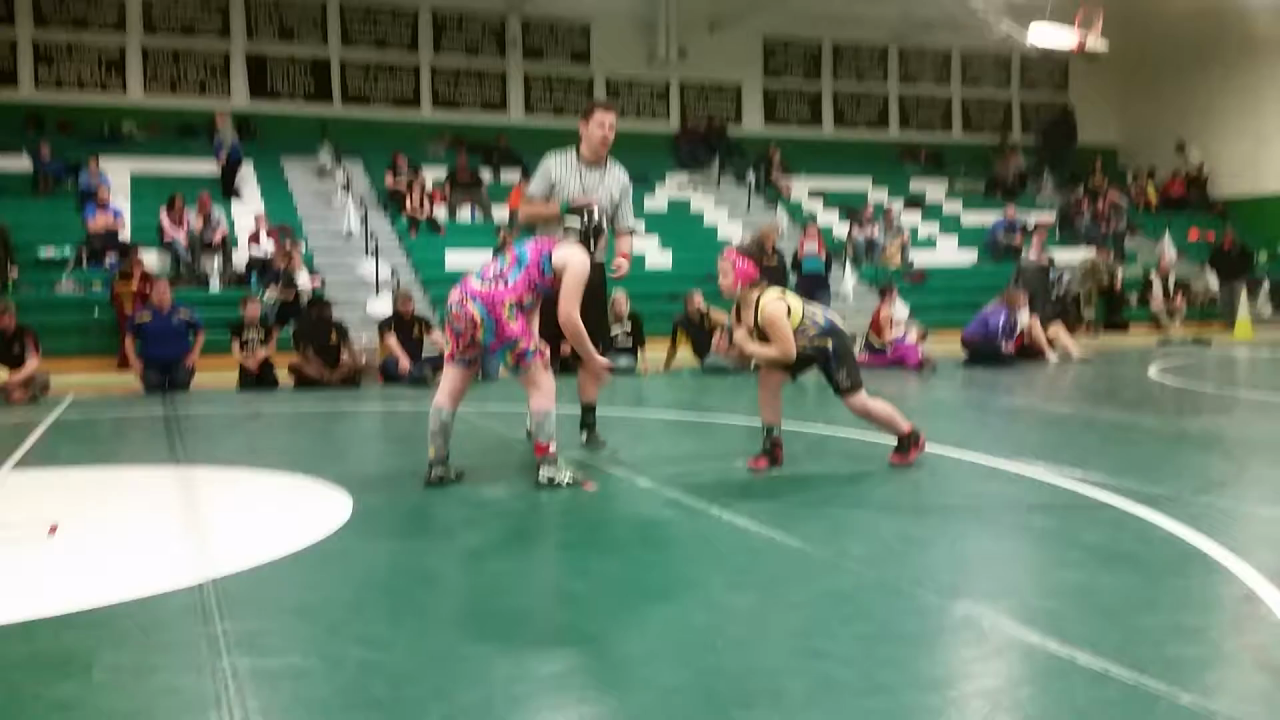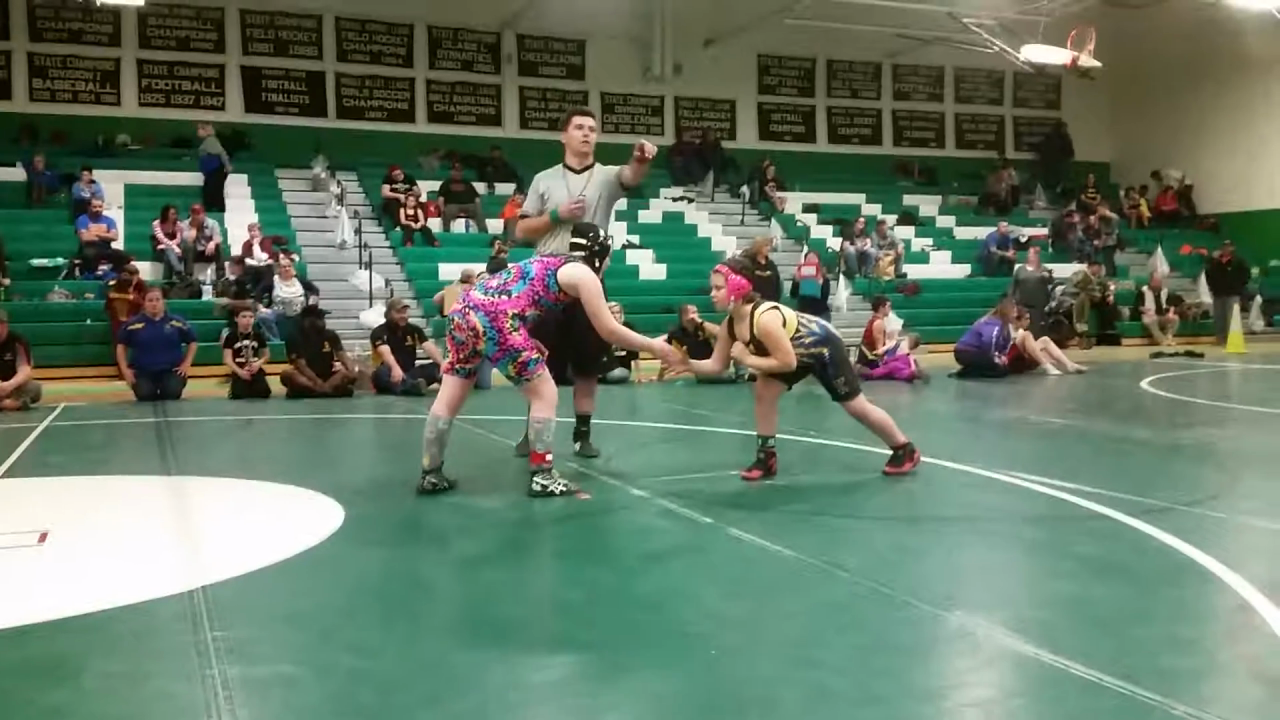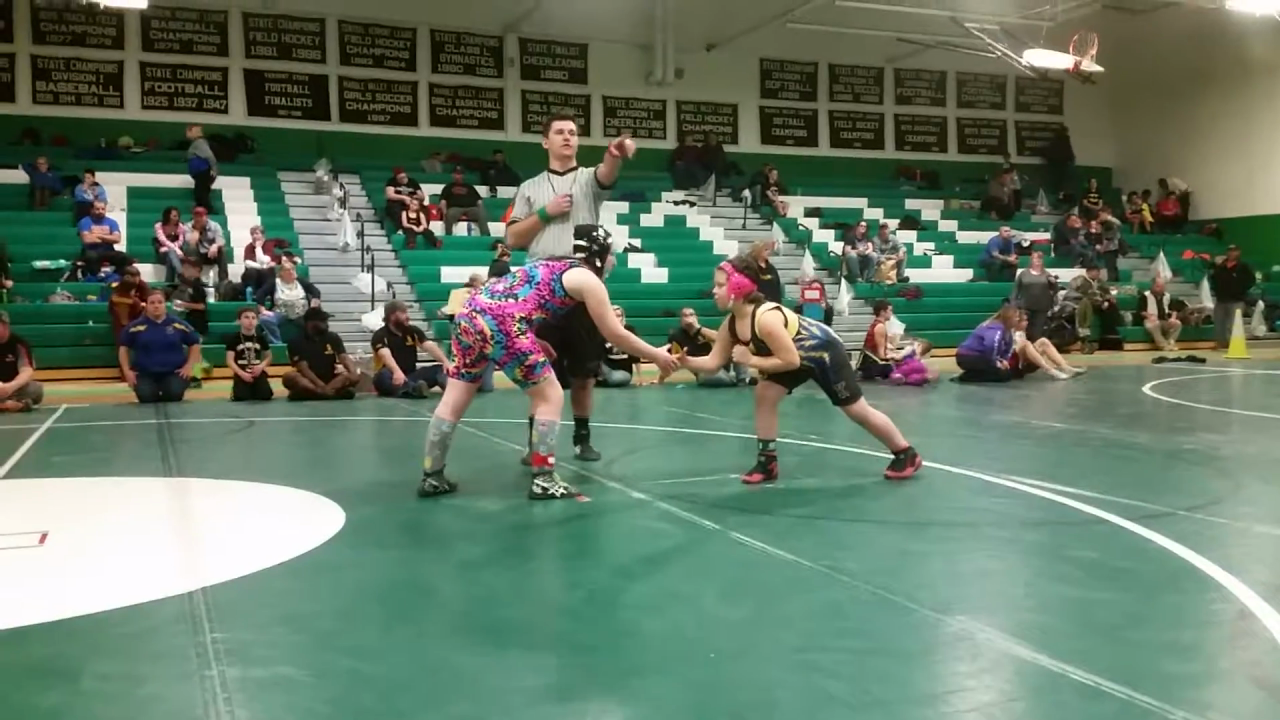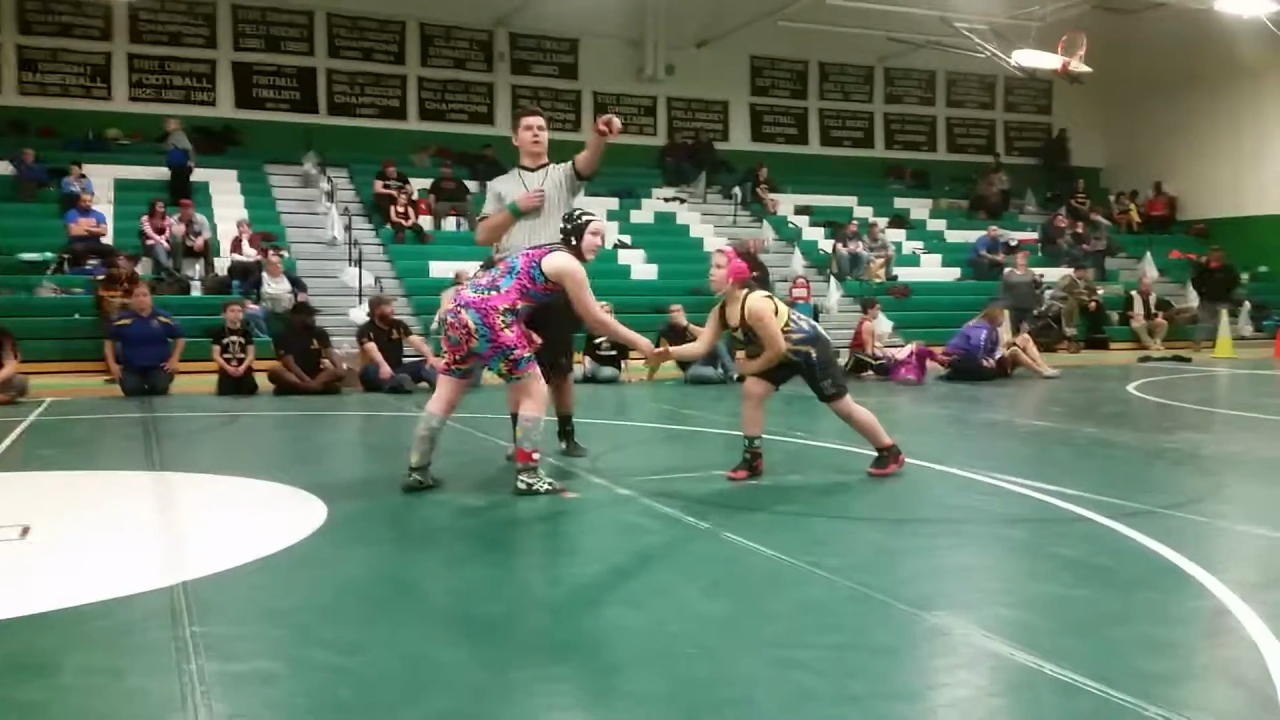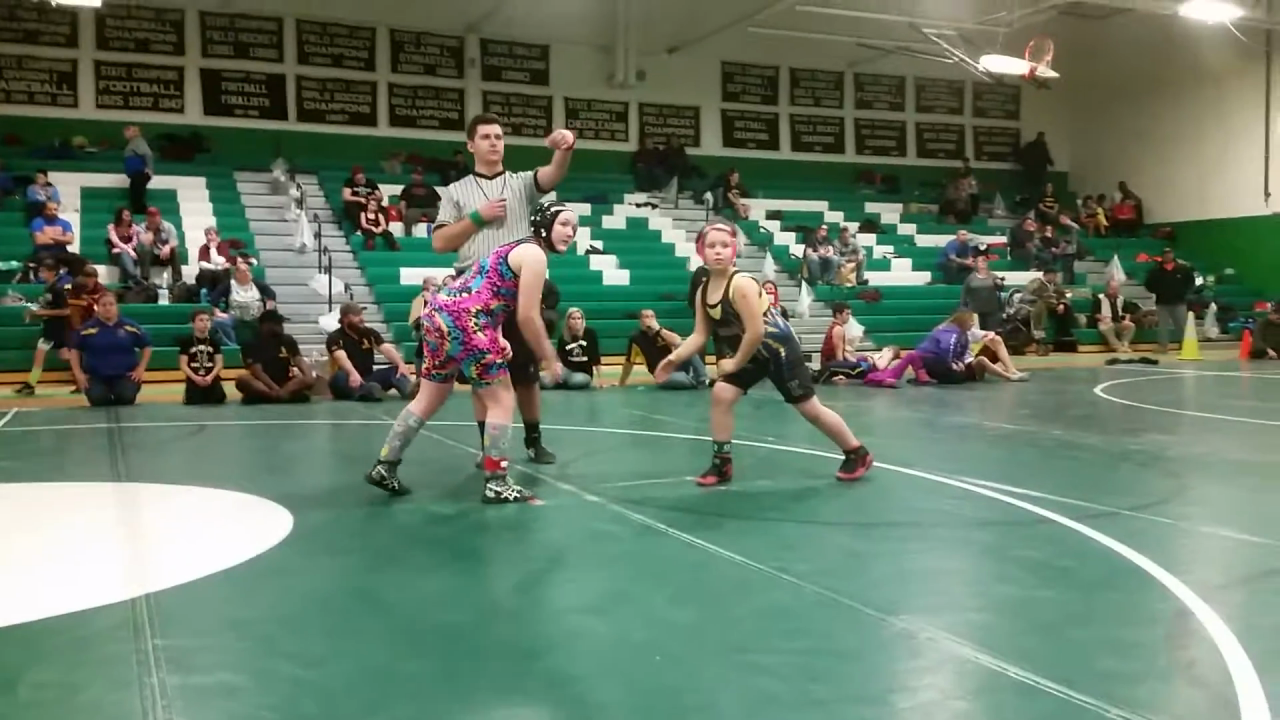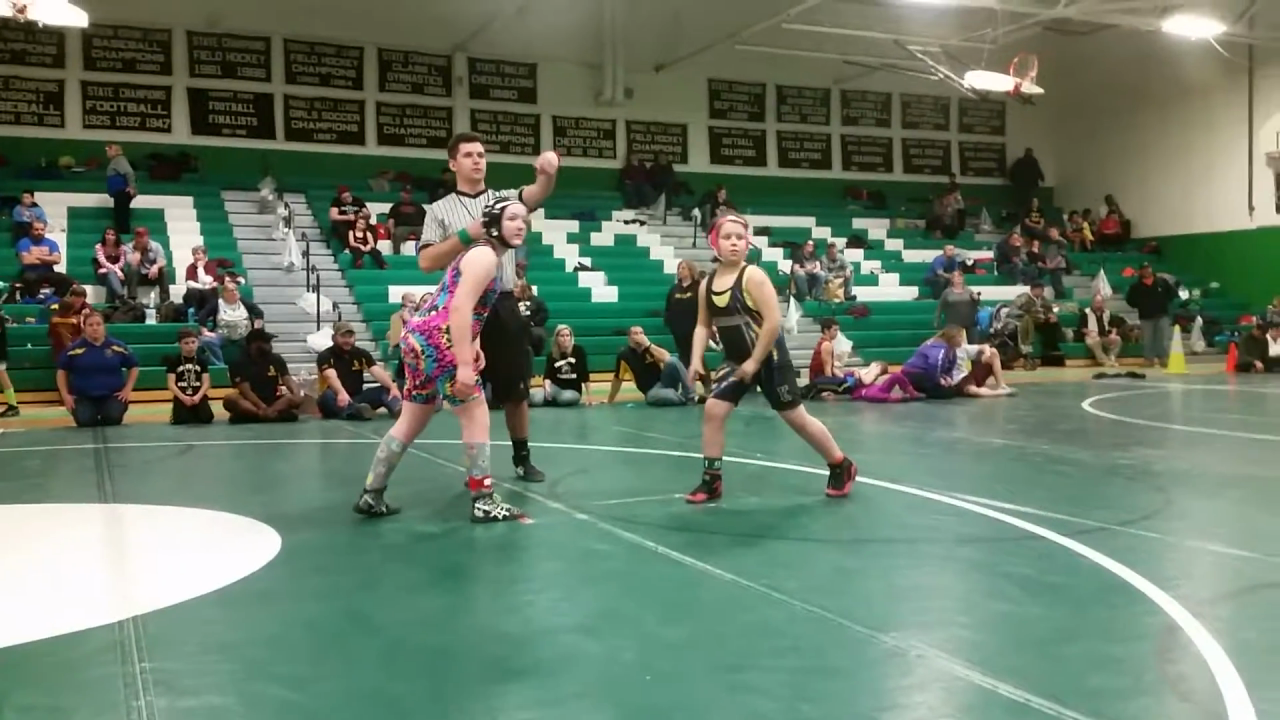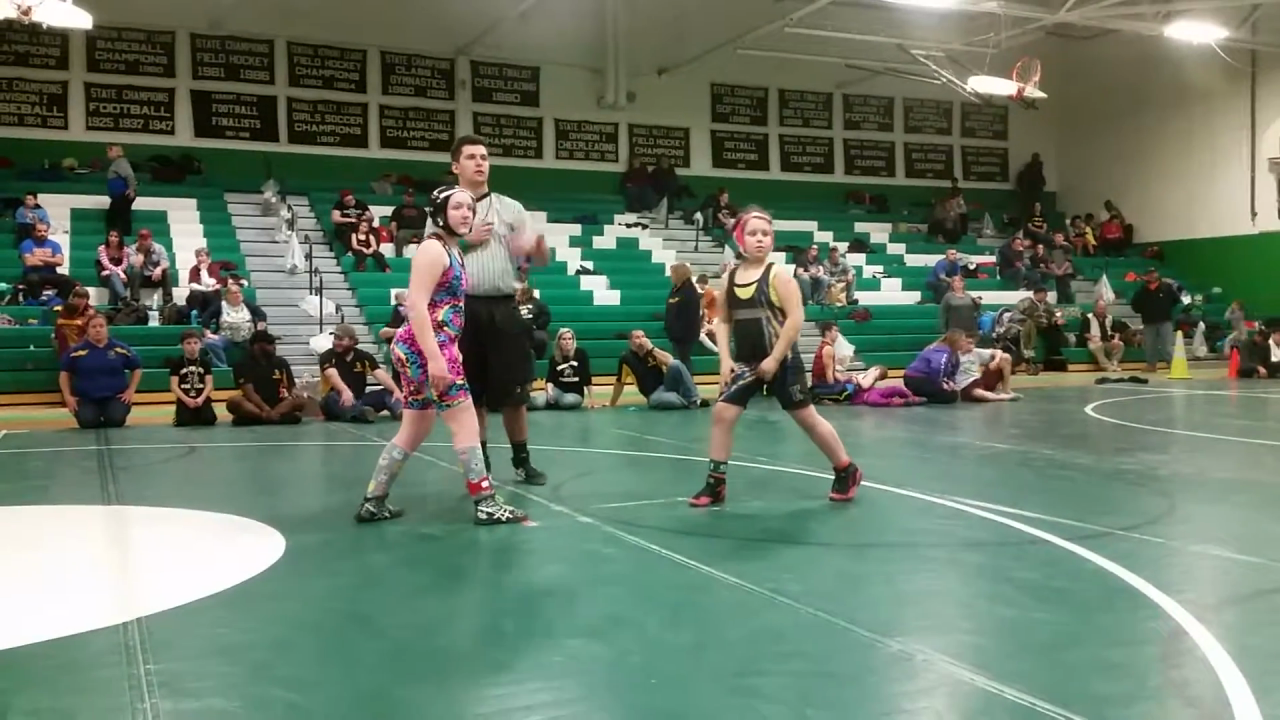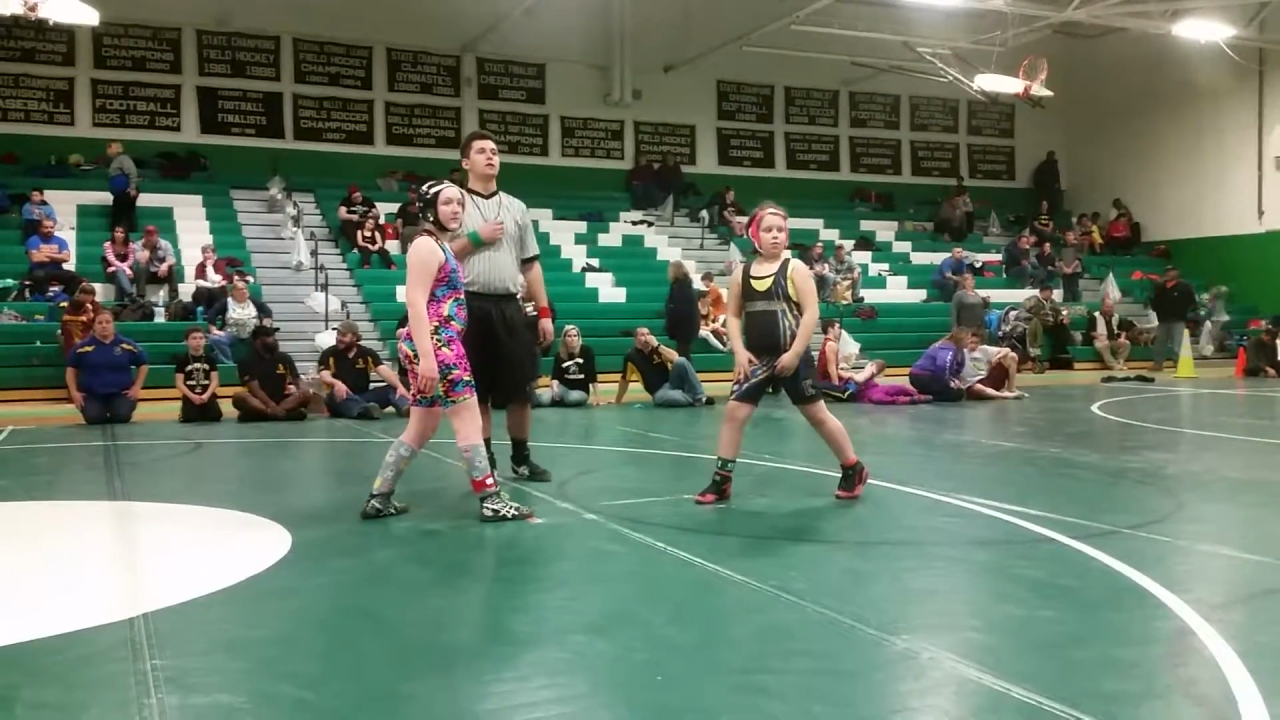
dt=0.4s
person 1, frame 1
left shoulder: (619, 178)
right shoulder: (553, 164)
left elbow: (624, 229)
right elbow: (524, 213)
left wrist: (623, 255)
right wrist: (565, 207)
left hip: (591, 271)
left knee: (591, 351)
left ankle: (588, 424)
person 1, frame 2
left shoulder: (606, 177)
right shoulder: (543, 180)
left elbow: (631, 176)
right elbow: (521, 232)
left wrist: (640, 158)
right wrist: (555, 215)
left knee: (587, 366)
right knee: (541, 362)
left ankle: (582, 435)
person 1, frame 3
left shoulder: (589, 179)
right shoulder: (530, 188)
left elbow: (609, 171)
right elbow: (512, 239)
left wrist: (615, 152)
right wrist: (544, 213)
left knee: (583, 368)
left ankle: (582, 437)
right ankle: (536, 441)
person 1, frame 4
left shoulder: (562, 175)
right shoulder: (500, 185)
left elbow: (588, 160)
right elbow: (483, 235)
left wrist: (600, 134)
right wrist: (515, 209)
left knee: (560, 364)
left ankle: (566, 433)
person 1, frame 5
left shoulder: (521, 183)
right shoulder: (456, 191)
left elbow: (554, 174)
right elbow: (440, 243)
left wrist: (564, 149)
right wrist: (477, 217)
left knee: (526, 369)
left ankle: (533, 440)
person 1, frame 6
left shoulder: (505, 200)
right shoulder: (440, 210)
left elbow: (540, 193)
right elbow: (426, 261)
left wrist: (548, 171)
right wrist: (465, 236)
left hip: (503, 305)
left knee: (515, 389)
left ankle: (522, 458)
person 1, frame 7
left shoulder: (511, 207)
left elbow: (541, 258)
left wrist: (534, 244)
right wrist: (463, 241)
left hip: (503, 308)
right hip: (463, 310)
left knee: (514, 392)
right knee: (472, 395)
left ankle: (522, 460)
right ankle: (482, 465)
person 1, frame 8
left shoulder: (516, 207)
left elbow: (530, 264)
left wrist: (544, 312)
right wrist: (475, 238)
left hip: (508, 306)
right hip: (469, 306)
left knee: (520, 389)
right knee: (476, 392)
left ankle: (521, 457)
right ankle: (485, 461)
person 2, frame 1
left shoulder: (543, 245)
right shoulder: (578, 256)
right elbow: (569, 318)
left wrist: (533, 343)
right wrist: (592, 359)
left hip: (463, 300)
right hip: (493, 310)
left knee: (452, 387)
right knee: (542, 383)
left ankle: (438, 466)
right ankle: (548, 467)
person 2, frame 2
left shoulder: (549, 263)
right shoulder: (582, 274)
right elbow: (608, 330)
left wrist: (529, 343)
right wrist: (653, 346)
left hip: (464, 310)
right hip: (495, 320)
left knee: (449, 397)
right knee: (544, 394)
left ankle: (431, 475)
right ankle: (542, 476)
person 2, frame 3
left shoulder: (553, 265)
right shoulder: (588, 279)
right elbow: (614, 333)
left wrist: (536, 342)
right wrist: (656, 355)
left hip: (470, 315)
right hip: (501, 326)
left knee: (453, 400)
right knee: (550, 397)
left ankle: (432, 476)
right ankle: (543, 480)
person 2, frame 4
left shoulder: (542, 254)
right shoulder: (569, 264)
right elbow: (594, 318)
left wrist: (523, 333)
right wrist: (635, 340)
left hip: (459, 311)
right hip: (487, 320)
left knee: (445, 394)
right knee: (534, 392)
left ankle: (417, 472)
right ankle: (528, 475)
person 2, frame 5
left shoulder: (519, 249)
right shoulder: (535, 254)
right elbow: (528, 316)
left wrist: (497, 338)
right wrist: (550, 359)
left hip: (439, 316)
right hip: (462, 323)
left knee: (428, 399)
right knee: (502, 399)
left ankle: (385, 467)
right ankle: (496, 483)
person 2, frame 6
left shoulder: (484, 254)
right shoulder: (485, 256)
right elbow: (458, 310)
left wrist: (474, 347)
right wrist: (465, 365)
left hip: (420, 339)
right hip: (437, 343)
left knee: (410, 423)
right knee: (477, 418)
left ankle: (371, 495)
right ankle: (484, 502)
person 2, frame 7
left shoulder: (452, 251)
right shoulder: (433, 248)
right elbow: (417, 306)
left wrist: (452, 349)
right wrist: (435, 356)
left hip: (422, 350)
right hip: (423, 349)
left knee: (412, 432)
right knee: (466, 422)
left ankle: (373, 502)
right ankle: (486, 503)
person 2, frame 8
left shoulder: (441, 246)
right shoulder: (426, 245)
right elbow: (415, 304)
right wrist: (426, 355)
left hip: (442, 345)
right hip: (435, 345)
left knee: (420, 429)
right knee: (469, 421)
left ankle: (379, 498)
right ankle: (491, 500)
person 3, frame 1
left shoulder: (770, 306)
right shoulder: (738, 310)
left elbow: (788, 353)
right elbow: (746, 351)
left wrist: (749, 346)
right wrist: (731, 348)
left hip: (829, 339)
right hip: (803, 341)
left knee: (856, 402)
right knee: (767, 379)
left ankle: (910, 437)
right ankle: (772, 447)
person 3, frame 2
left shoulder: (765, 319)
right shoulder: (729, 325)
left elbow: (787, 362)
right elbow: (717, 365)
left wrist: (747, 359)
right wrist: (688, 364)
left hip: (823, 346)
right hip: (798, 351)
left knee: (856, 405)
right knee: (763, 392)
left ankle: (905, 449)
right ankle: (766, 458)
person 3, frame 3
left shoulder: (766, 318)
right shoulder: (731, 324)
left elbow: (790, 360)
right elbow: (714, 361)
left wrist: (751, 360)
right wrist: (686, 362)
left hip: (824, 351)
right hip: (797, 355)
left knee: (857, 410)
right knee: (764, 395)
left ankle: (906, 454)
right ankle: (767, 462)
person 3, frame 4
left shoulder: (756, 304)
right shoulder: (721, 310)
left elbow: (778, 349)
right elbow: (702, 346)
left wrist: (752, 366)
right wrist: (669, 352)
left hip: (811, 349)
right hip: (783, 352)
left knee: (843, 406)
right knee: (752, 390)
left ankle: (890, 451)
right ankle: (752, 459)
person 3, frame 5
left shoulder: (742, 284)
right shoulder: (704, 291)
left elbow: (756, 331)
right elbow: (700, 335)
left wrist: (735, 362)
right wrist: (674, 358)
left hip: (778, 349)
right hip: (748, 353)
left knee: (808, 407)
right knee: (721, 395)
left ankle: (857, 453)
right ankle: (722, 465)
person 3, frame 6
left shoulder: (753, 276)
right shoulder: (707, 284)
left elbow: (773, 321)
right elbow: (703, 325)
left wrist: (755, 360)
right wrist: (697, 358)
left hip: (769, 358)
right hip: (735, 360)
left knee: (795, 417)
right knee: (713, 410)
left ankle: (841, 466)
right ankle: (711, 481)
person 3, frame 7
left shoulder: (778, 274)
right shoulder: (729, 279)
left elbow: (795, 319)
right elbow: (723, 321)
left wrist: (775, 358)
right wrist: (725, 358)
left hip: (782, 360)
right hip: (745, 361)
left knee: (807, 418)
right knee: (722, 413)
left ankle: (847, 471)
right ankle: (715, 484)
person 3, frame 8
left shoulder: (795, 269)
right shoulder: (742, 274)
left elbow: (811, 313)
right elbow: (733, 315)
left wrist: (795, 353)
right wrist: (739, 351)
left hip: (791, 356)
right hip: (756, 358)
left knee: (817, 414)
right knee: (734, 412)
left ankle: (854, 469)
right ankle: (721, 481)
